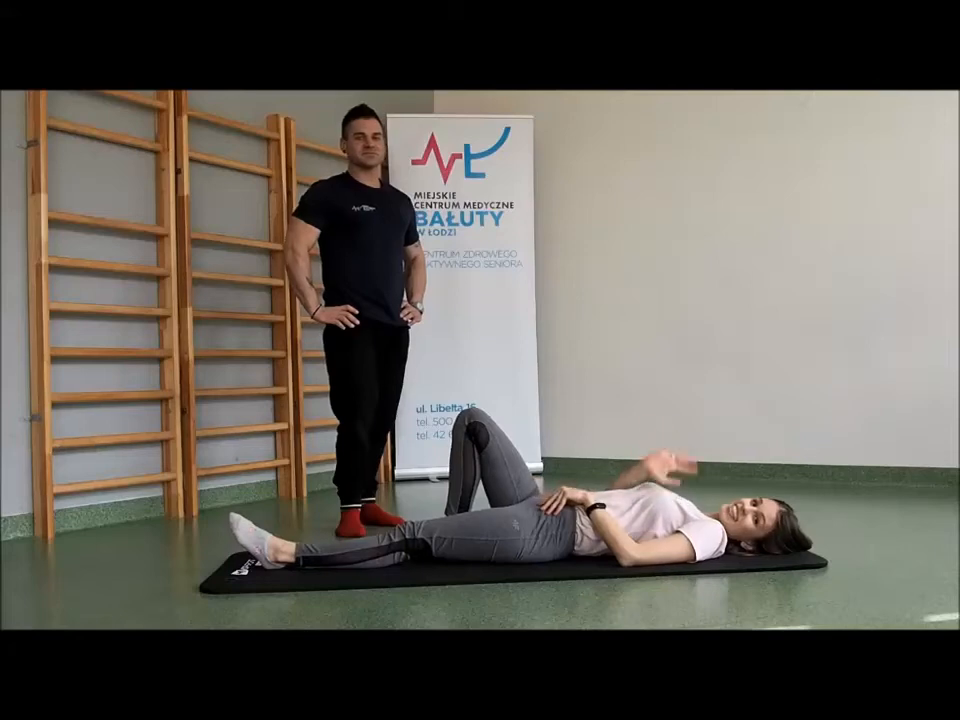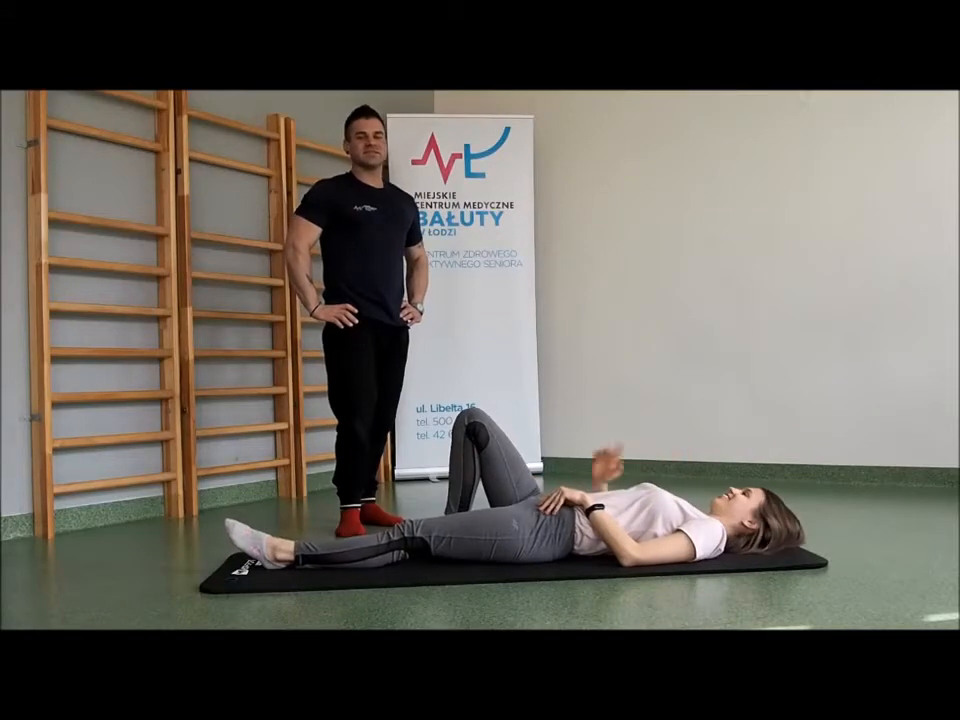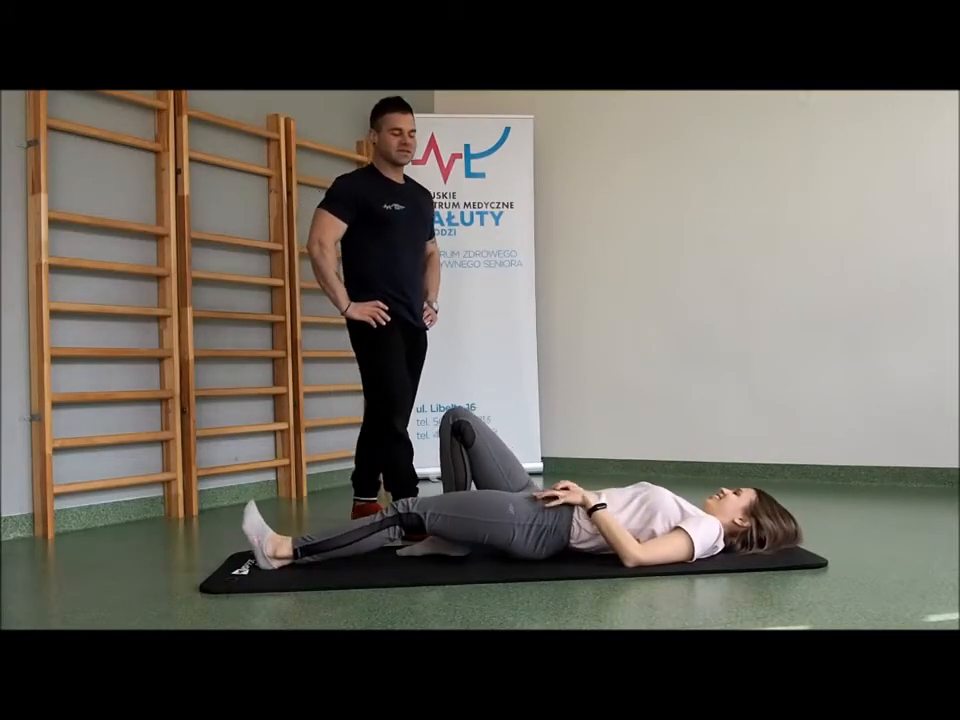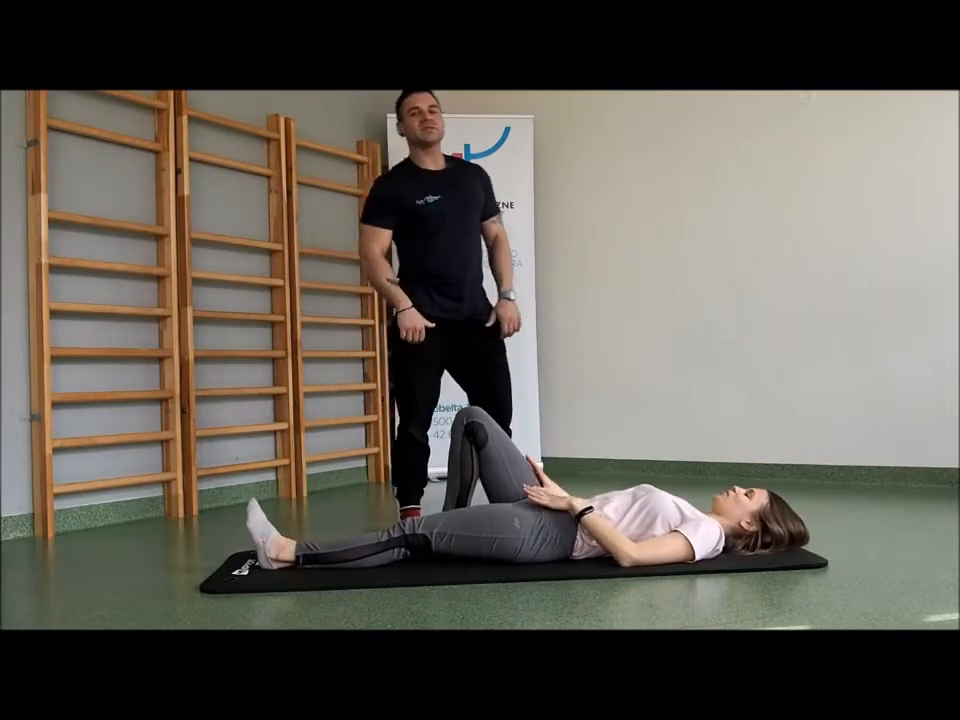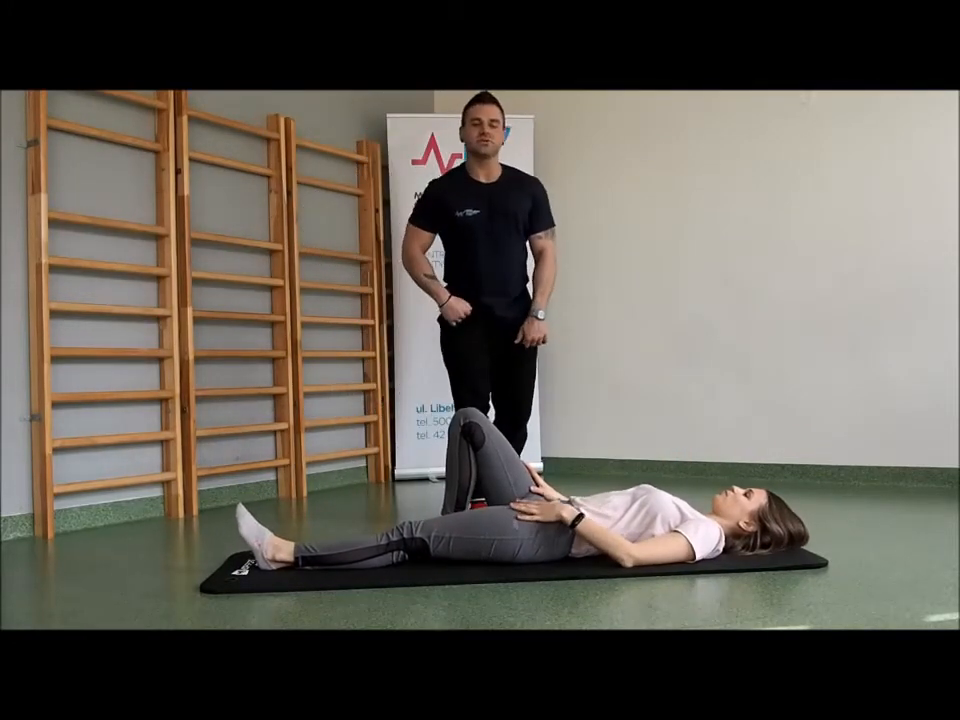
dt=1s
person 1, frame 1
left shoulder: (710, 539)
right shoulder: (695, 514)
left elbow: (631, 555)
left wrist: (585, 499)
right wrist: (648, 469)
left hip: (544, 536)
right hip: (544, 507)
left knee: (408, 537)
right knee: (472, 421)
left ankle: (288, 554)
right ankle: (453, 534)
person 1, frame 2
left shoulder: (710, 536)
right shoulder: (692, 516)
left elbow: (632, 555)
left wrist: (587, 500)
right wrist: (601, 480)
left hip: (546, 534)
right hip: (545, 508)
left knee: (409, 537)
right knee: (472, 421)
left ankle: (286, 553)
right ankle: (451, 534)
person 1, frame 3
left shoulder: (707, 534)
right shoulder: (690, 516)
left elbow: (637, 556)
left wrist: (589, 502)
right wrist: (582, 492)
left hip: (542, 526)
right hip: (540, 503)
left knee: (406, 512)
right knee: (457, 422)
left ankle: (286, 550)
right ankle: (450, 538)
person 1, frame 4
left shoulder: (707, 536)
right shoulder: (689, 517)
left elbow: (630, 555)
left wrist: (575, 507)
right wrist: (560, 490)
left hip: (547, 535)
right hip: (552, 510)
left knee: (410, 534)
right knee: (470, 420)
left ankle: (290, 553)
right ankle: (450, 535)
person 1, frame 5
left shoulder: (706, 537)
right shoulder: (689, 516)
left elbow: (630, 554)
left wrist: (568, 514)
right wrist: (556, 494)
left hip: (547, 536)
right hip: (553, 510)
left knee: (408, 538)
right knee: (468, 420)
left ankle: (288, 555)
right ankle: (451, 532)
person 2, frame 1
left shoulder: (400, 201)
right shoulder: (328, 194)
left elbow: (415, 257)
right elbow: (294, 251)
left wrist: (417, 302)
right wrist: (316, 308)
left hip: (395, 328)
right hip: (352, 327)
left knee: (382, 418)
right knee: (357, 417)
left ankle: (368, 500)
right ankle: (350, 509)
person 2, frame 2
left shoulder: (403, 202)
right shoulder: (329, 193)
left elbow: (418, 258)
right elbow: (295, 249)
left wrist: (417, 303)
right wrist: (316, 306)
left hip: (394, 326)
right hip: (351, 324)
left knee: (382, 417)
right knee: (356, 415)
left ankle: (367, 500)
right ankle: (350, 509)
person 2, frame 3
left shoulder: (421, 196)
right shoulder: (353, 187)
right elbow: (319, 245)
left wrist: (431, 302)
right wrist: (346, 304)
left hip: (413, 322)
right hip: (375, 319)
left knee: (384, 413)
right knee: (392, 412)
left ankle: (365, 500)
person 2, frame 4
left shoulder: (474, 176)
right shoulder: (392, 186)
left elbow: (496, 238)
right elbow: (371, 254)
left wrist: (507, 295)
right wrist: (404, 307)
left hip: (476, 315)
right hip: (422, 321)
left knee: (497, 410)
right knee: (415, 420)
right ankle: (409, 508)
person 2, frame 5
left shoulder: (528, 188)
right shoulder: (442, 191)
left elbow: (545, 252)
right elbow: (412, 251)
left wrist: (538, 314)
right wrist: (443, 299)
left hip: (516, 319)
right hip: (465, 318)
left knee: (515, 414)
right knee: (473, 410)
